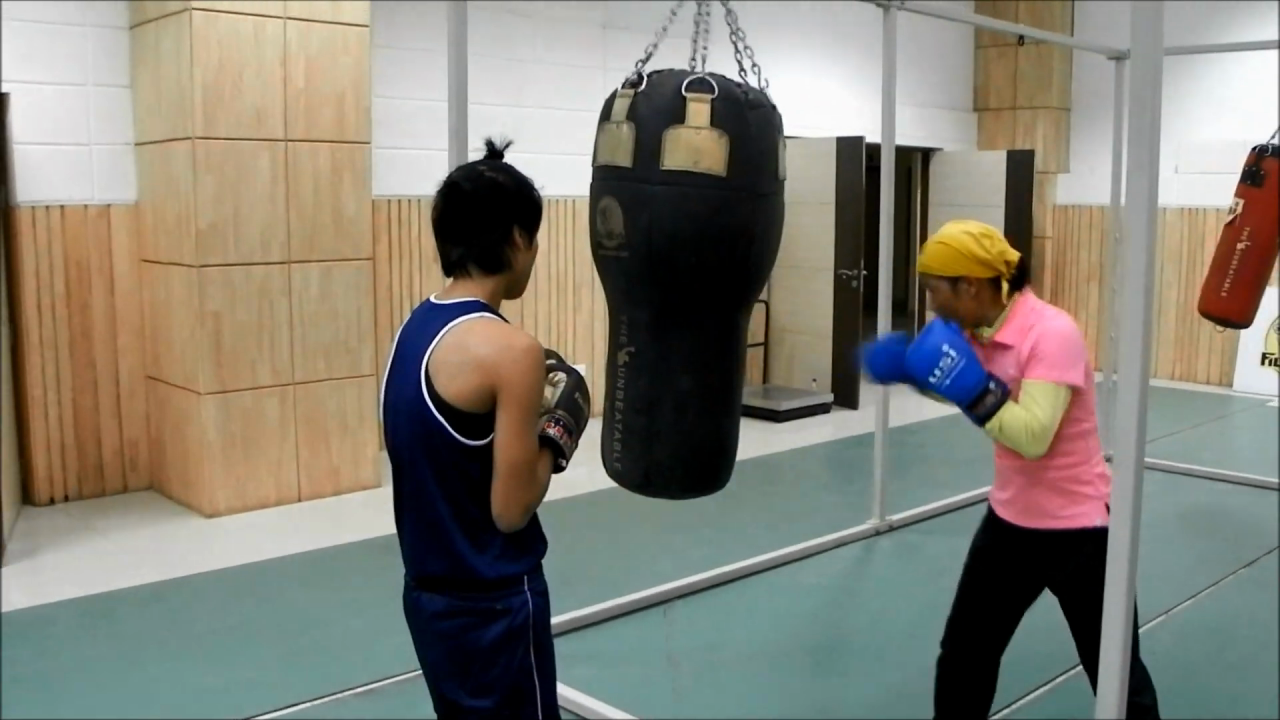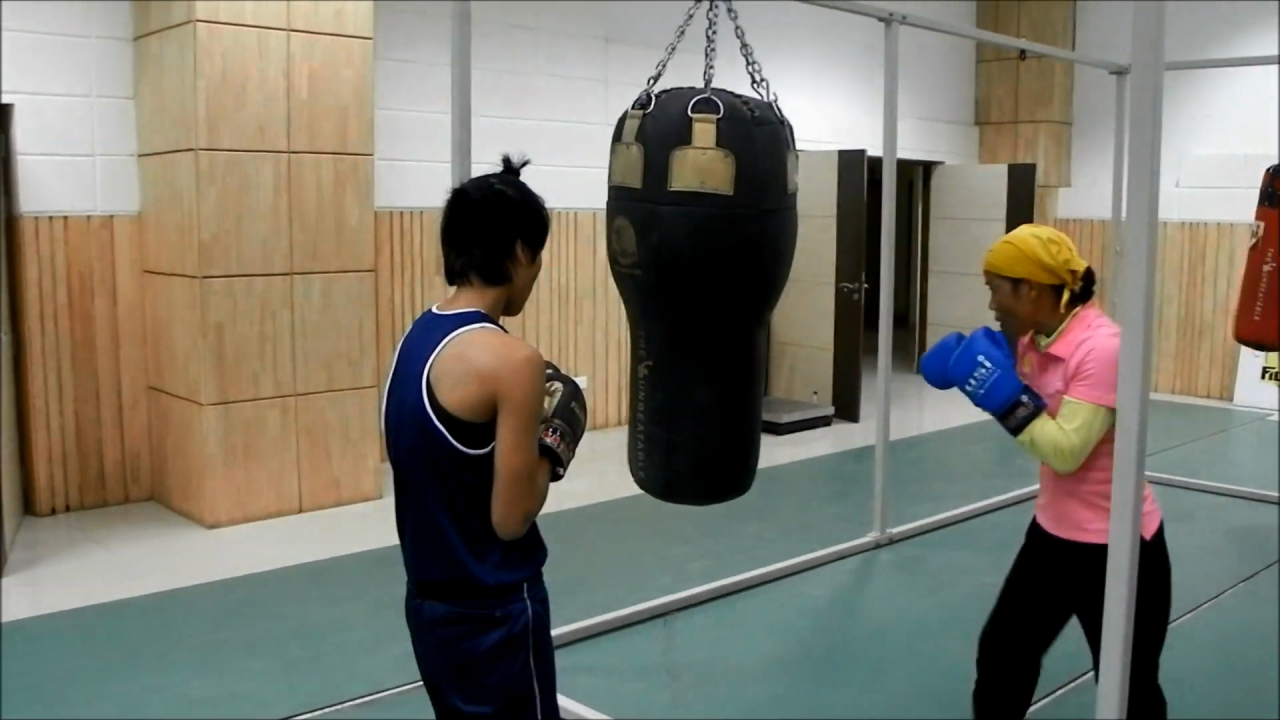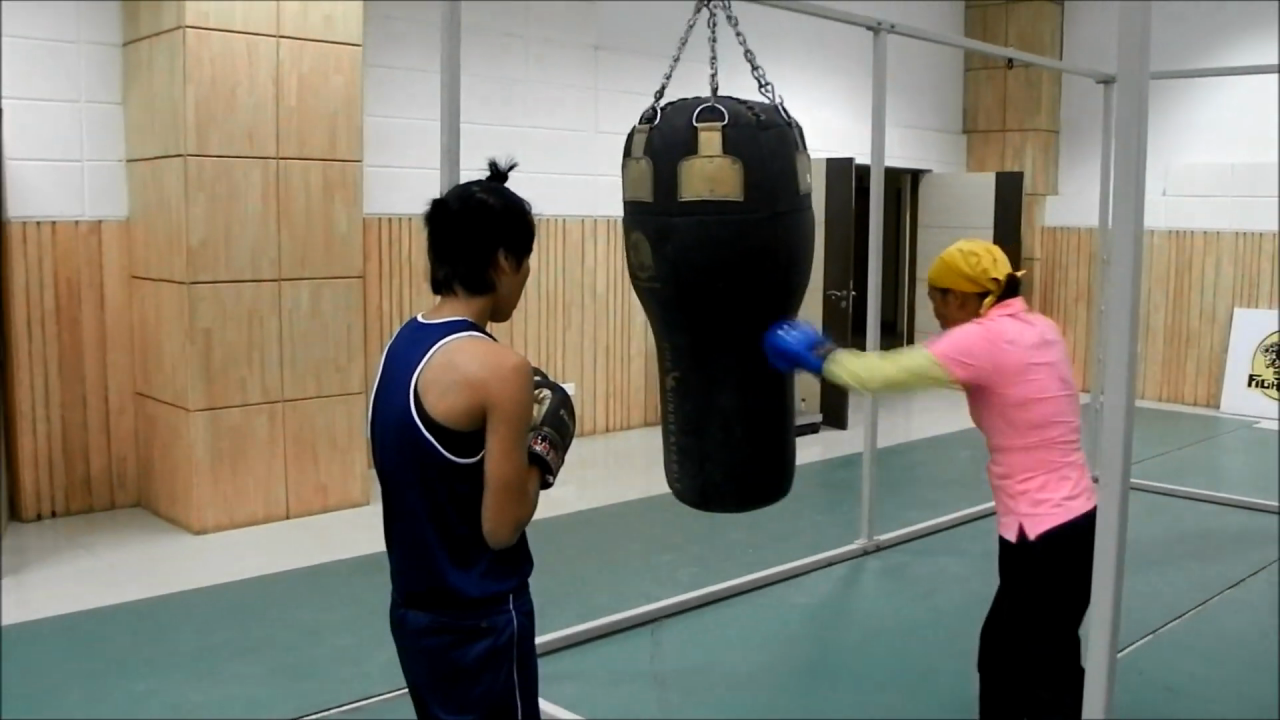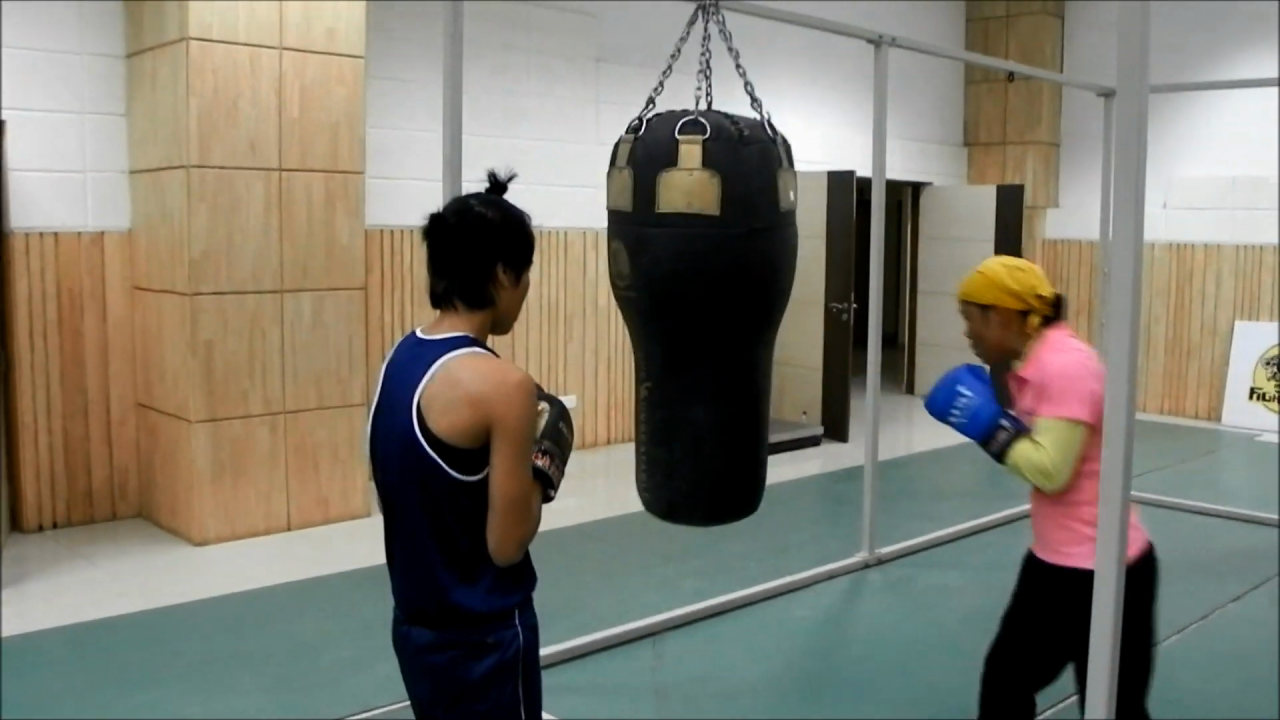
dt=0.4s
person 1, frame 1
left shoulder: (416, 327)
right shoulder: (509, 350)
right elbow: (512, 509)
right wrist: (558, 430)
left hip: (430, 591)
right hip: (492, 604)
person 1, frame 2
left shoulder: (417, 338)
right shoulder: (510, 360)
right elbow: (511, 518)
right wrist: (556, 441)
left hip: (431, 600)
right hip: (493, 612)
person 1, frame 3
left shoulder: (402, 345)
right shoulder: (499, 369)
right elbow: (502, 527)
right wrist: (544, 450)
left hip: (416, 608)
right hip: (478, 621)
person 1, frame 4
left shoulder: (399, 362)
right shoulder: (501, 385)
right elbow: (507, 545)
right wrist: (545, 465)
left hip: (417, 624)
right hip: (481, 637)
person 2, frame 1
left shoulder: (1053, 333)
right shoulder: (973, 331)
left elbow: (1031, 438)
right elbow: (940, 371)
left wrist: (968, 385)
right wrist: (905, 364)
left hip: (1080, 530)
right hip: (1011, 522)
right knee: (963, 652)
person 2, frame 2
left shoulder: (1103, 348)
right shoulder: (1033, 340)
left elbow: (1066, 452)
right elbow: (1032, 414)
left wrist: (1005, 395)
right wrist: (972, 373)
left hip: (1115, 549)
right hip: (1052, 533)
right knee: (1001, 651)
person 2, frame 3
left shoulder: (982, 339)
right shoulder: (1042, 330)
left elbow: (880, 374)
left wrist: (815, 353)
left hip: (1048, 537)
right hip: (1071, 522)
right knee: (1002, 657)
person 2, frame 4
left shoulder: (1066, 365)
right shoulder: (1035, 363)
left elbow: (1051, 471)
left wrist: (987, 424)
right wrist: (989, 418)
left hip: (1100, 571)
right hip: (1054, 561)
right knee: (1004, 678)
